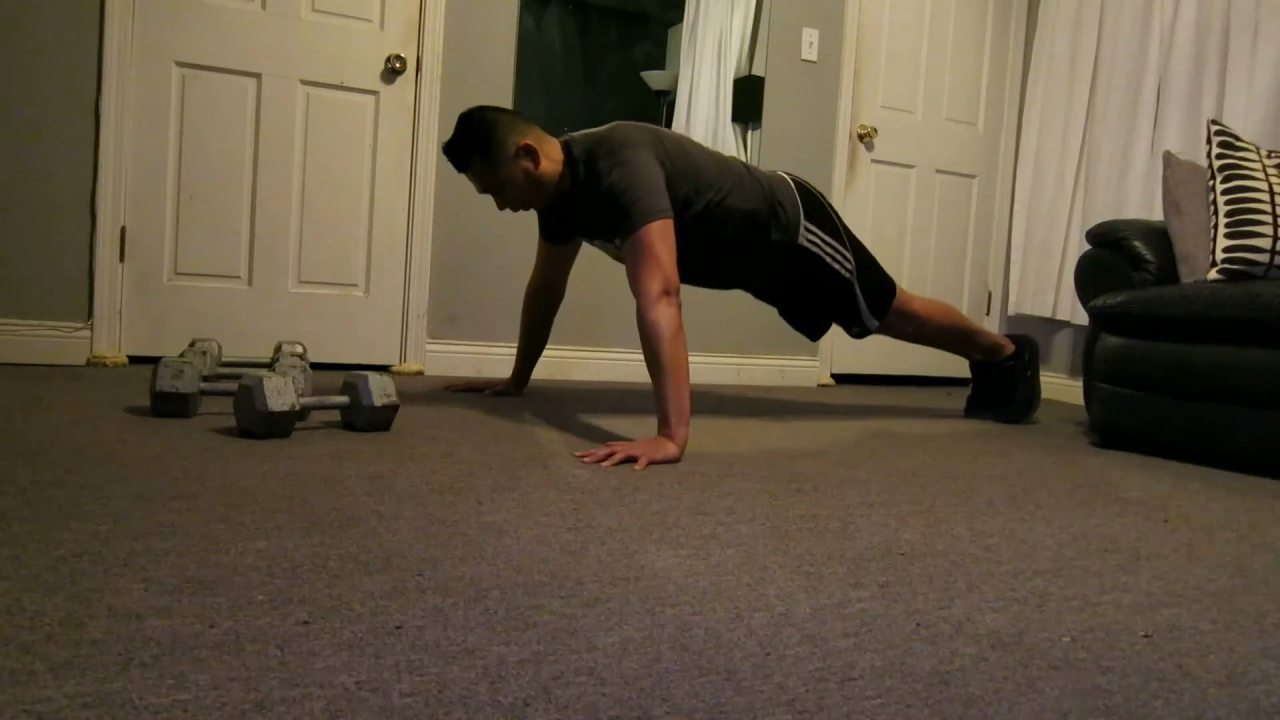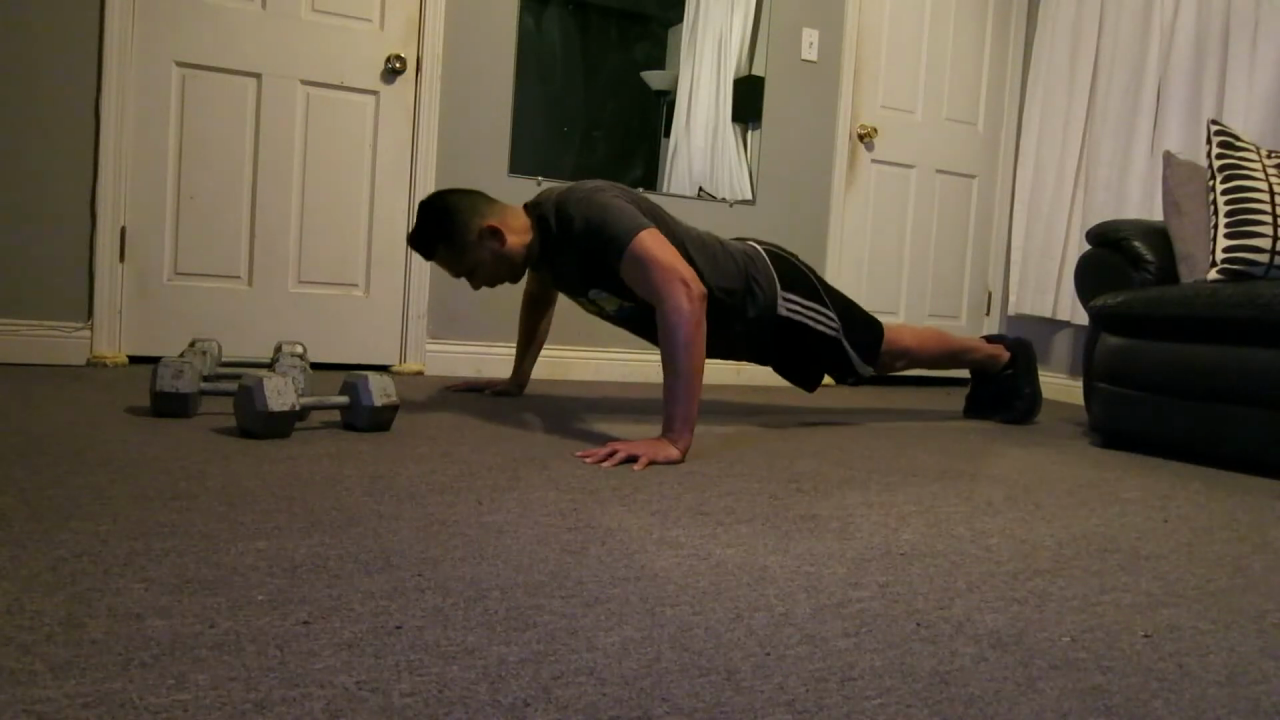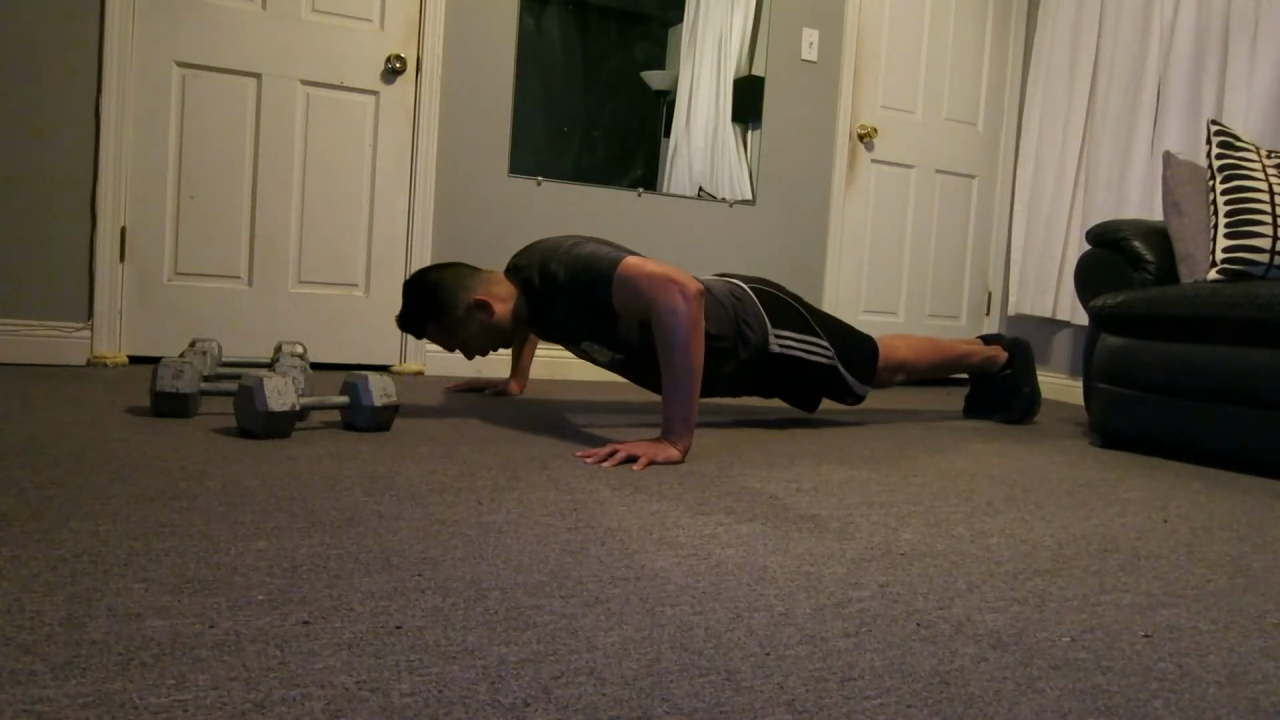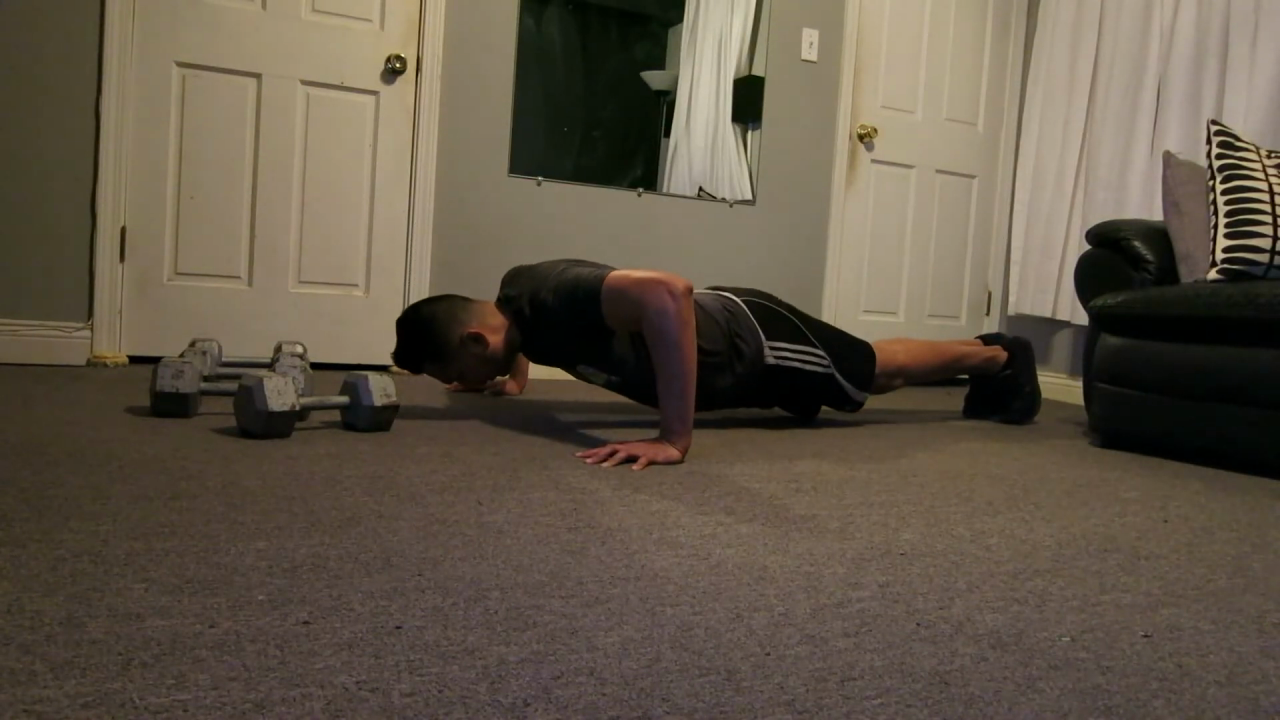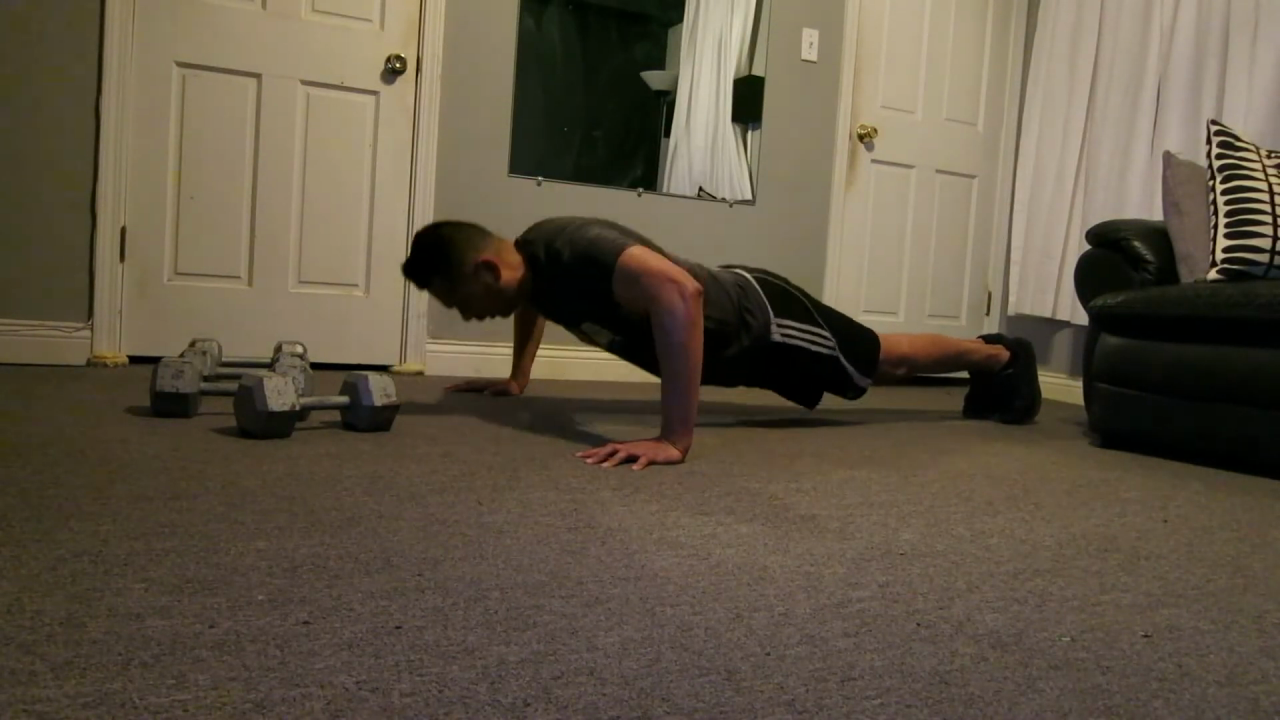
dt=1s
person 1, frame 1
left shoulder: (619, 164)
right shoulder: (562, 186)
left elbow: (659, 297)
right elbow: (545, 287)
left wrist: (672, 436)
right wrist: (517, 379)
left hip: (790, 228)
right hip: (754, 255)
left knee: (895, 316)
right knee: (883, 324)
left ankle: (1007, 354)
right ankle: (988, 365)
person 1, frame 2
left shoulder: (587, 217)
right shoulder: (540, 229)
left elbow: (684, 295)
right elbow: (540, 292)
left wrist: (674, 439)
right wrist: (518, 378)
left hip: (766, 294)
right hip: (737, 297)
left knee: (885, 351)
right knee: (881, 356)
left ankle: (1004, 359)
right ankle: (991, 360)
person 1, frame 3
left shoulder: (568, 274)
right shoulder: (523, 274)
left elbow: (681, 295)
left wrist: (675, 440)
right wrist: (516, 379)
left hip: (755, 328)
right hip: (731, 324)
left knee: (881, 366)
right knee: (876, 367)
left ankle: (1002, 358)
right ankle: (988, 354)
person 1, frame 4
left shoulder: (557, 301)
right shoulder: (514, 294)
left elbow: (668, 293)
left wrist: (675, 439)
right wrist: (514, 379)
left hip: (750, 339)
right hip: (725, 331)
left knee: (880, 370)
right knee: (873, 370)
left ankle: (1003, 357)
right ankle: (987, 354)
person 1, frame 5
left shoulder: (577, 251)
right shoulder: (530, 254)
left elbow: (681, 295)
left wrist: (675, 439)
right wrist: (517, 376)
left hip: (759, 321)
right hip: (729, 320)
left knee: (884, 360)
right knee: (872, 366)
left ankle: (1003, 357)
right ankle: (988, 351)
